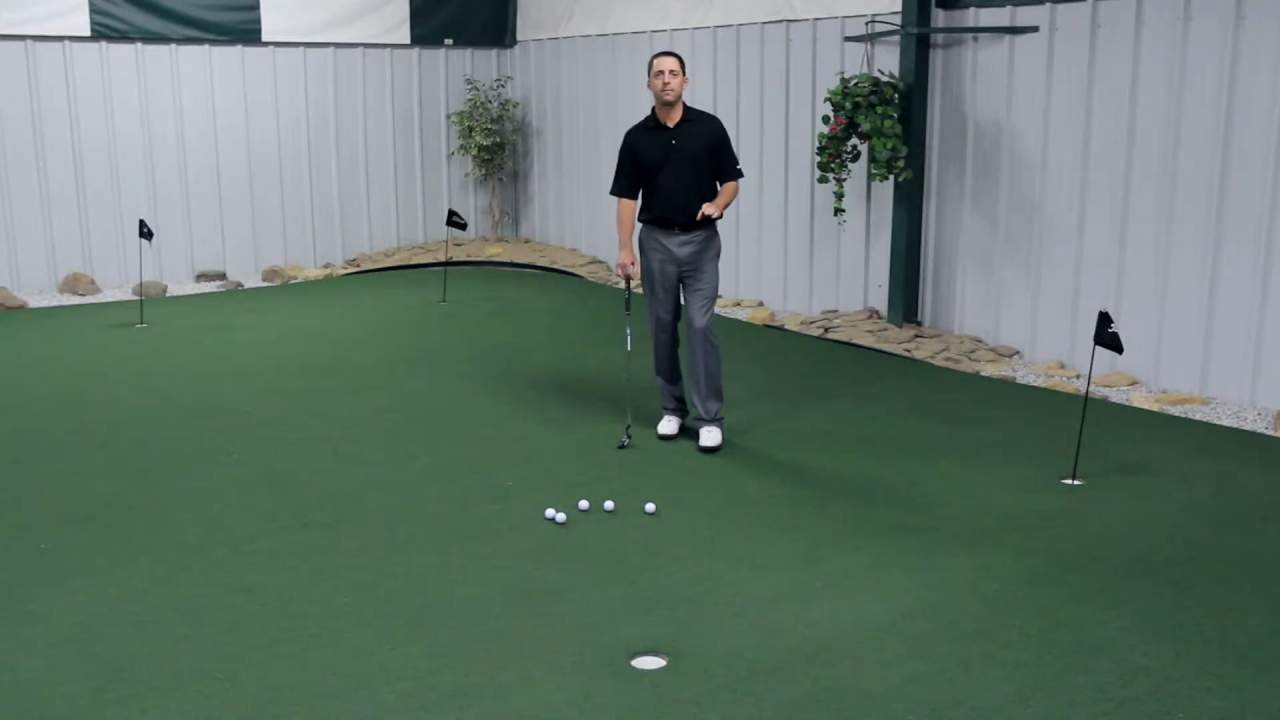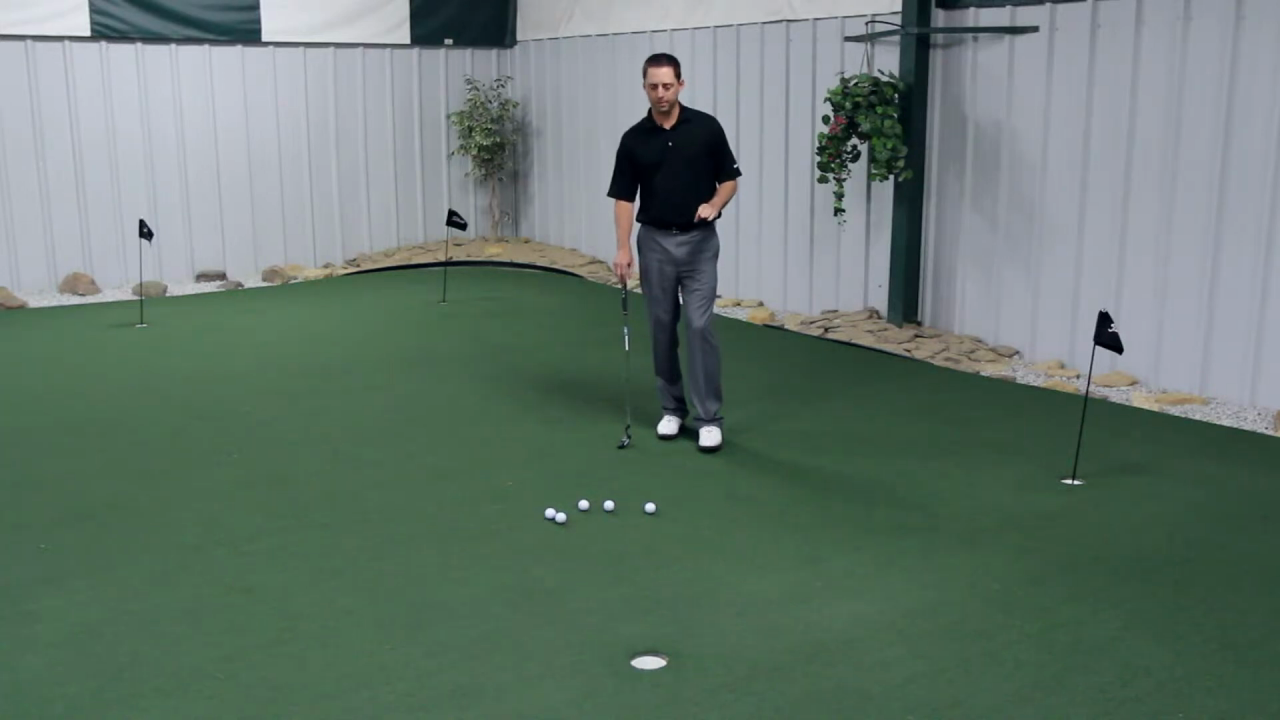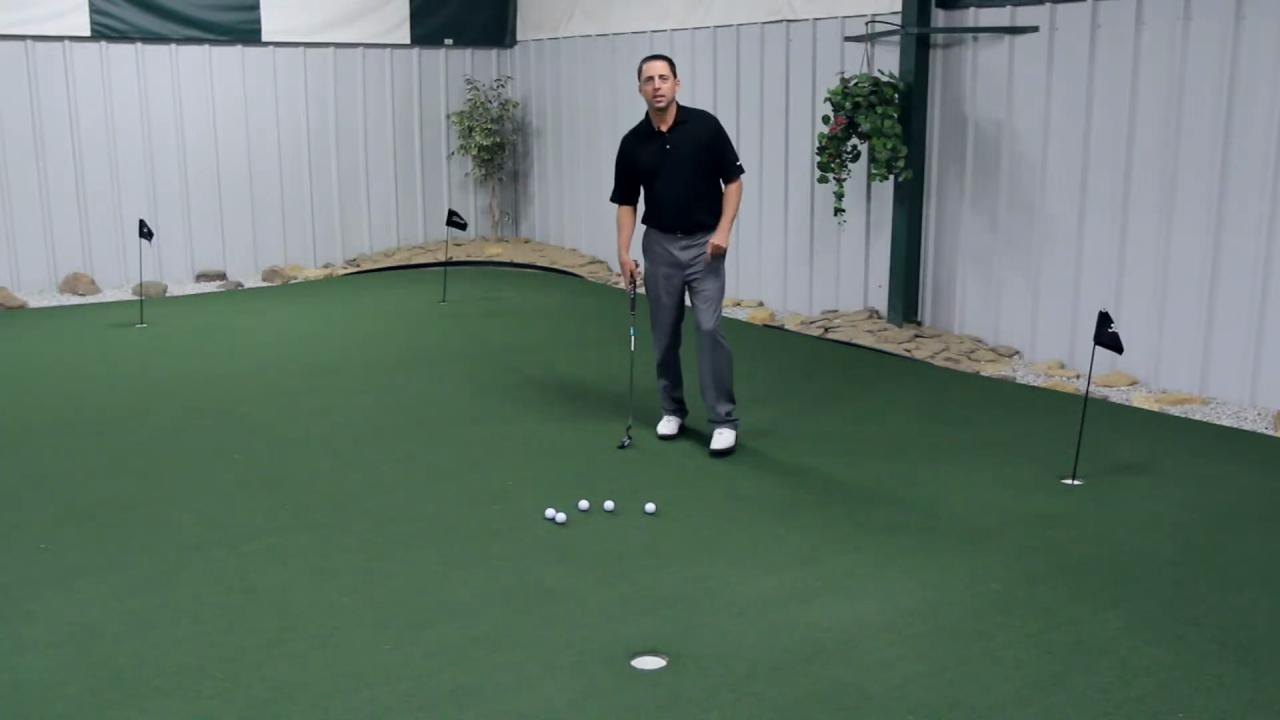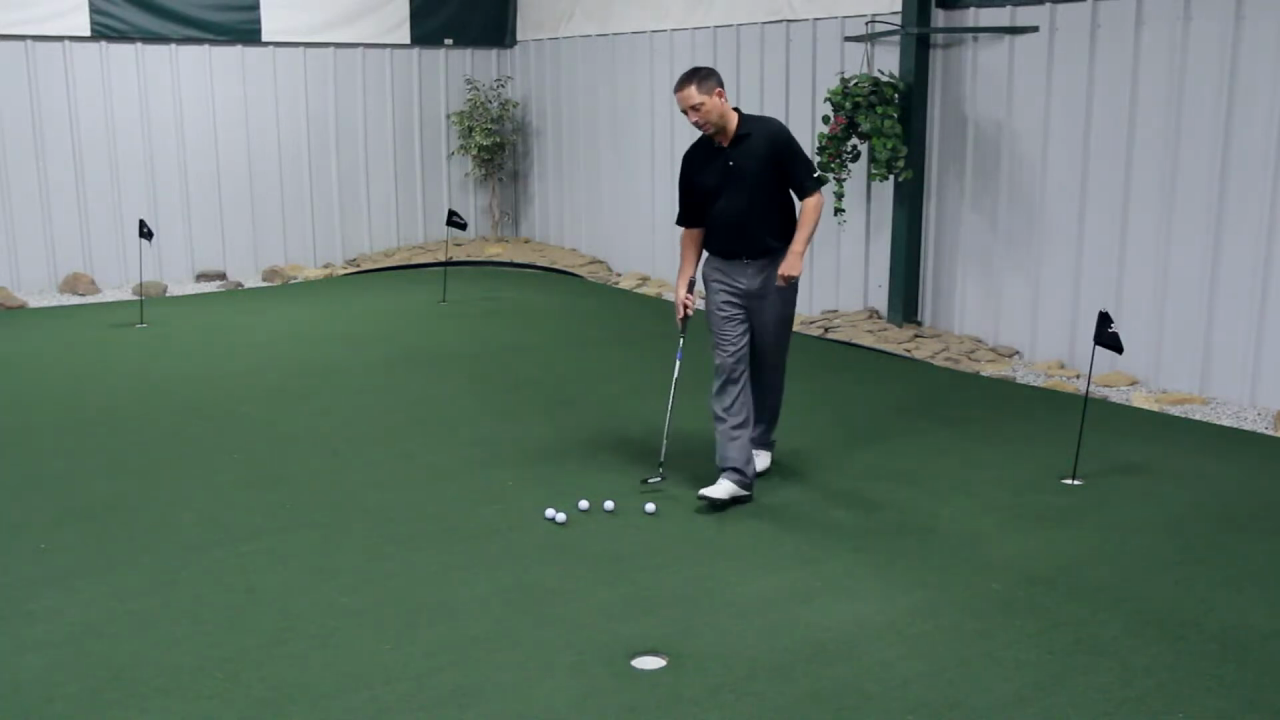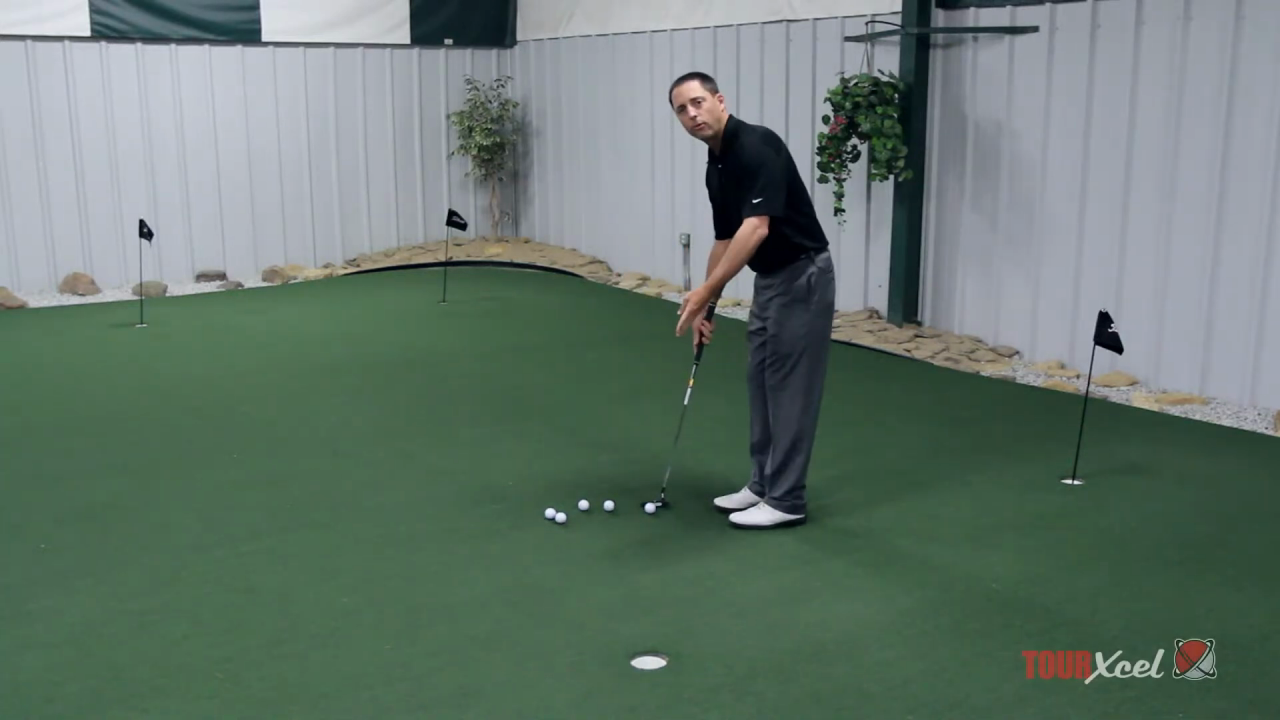
dt=1s
person 1, frame 1
left shoulder: (709, 127)
right shoulder: (636, 137)
left elbow: (731, 181)
right elbow: (627, 196)
left wrist: (717, 204)
right wrist: (625, 248)
left hip: (700, 240)
right hip: (656, 241)
left knee: (701, 326)
right knee: (662, 327)
left ankle: (709, 418)
right ankle: (673, 409)
person 1, frame 2
left shoulder: (706, 127)
right shoulder: (633, 139)
left elbow: (729, 179)
right elbow: (624, 197)
left wrist: (714, 205)
right wrist: (622, 248)
left hip: (699, 240)
right hip: (654, 241)
left knee: (700, 326)
right knee: (662, 327)
left ankle: (709, 417)
right ankle: (672, 408)
person 1, frame 3
left shoulder: (705, 125)
right shoulder: (632, 142)
left elbow: (733, 180)
right elbow: (626, 202)
left wrist: (724, 229)
right wrist: (624, 252)
left hip: (704, 245)
right hip: (659, 245)
left knee: (709, 329)
right knee: (664, 333)
left ankle: (724, 418)
right ankle: (673, 408)
person 1, frame 4
left shoulder: (771, 136)
right shoulder: (694, 159)
left elbow: (812, 195)
right elbow: (692, 227)
left wrist: (796, 253)
right wrist: (682, 283)
left hip: (772, 268)
right hip: (723, 272)
left knee: (768, 365)
right knee: (728, 366)
left ankle: (761, 439)
right ankle: (735, 474)
person 1, frame 5
left shoulder: (757, 146)
right shoulder: (716, 166)
left elbow: (756, 228)
right elbow: (725, 239)
left wrist: (706, 289)
right wrist: (704, 306)
left hip: (802, 277)
right hip: (769, 280)
left knee: (789, 387)
right knee: (761, 384)
left ankle: (786, 500)
right ankle: (765, 484)
